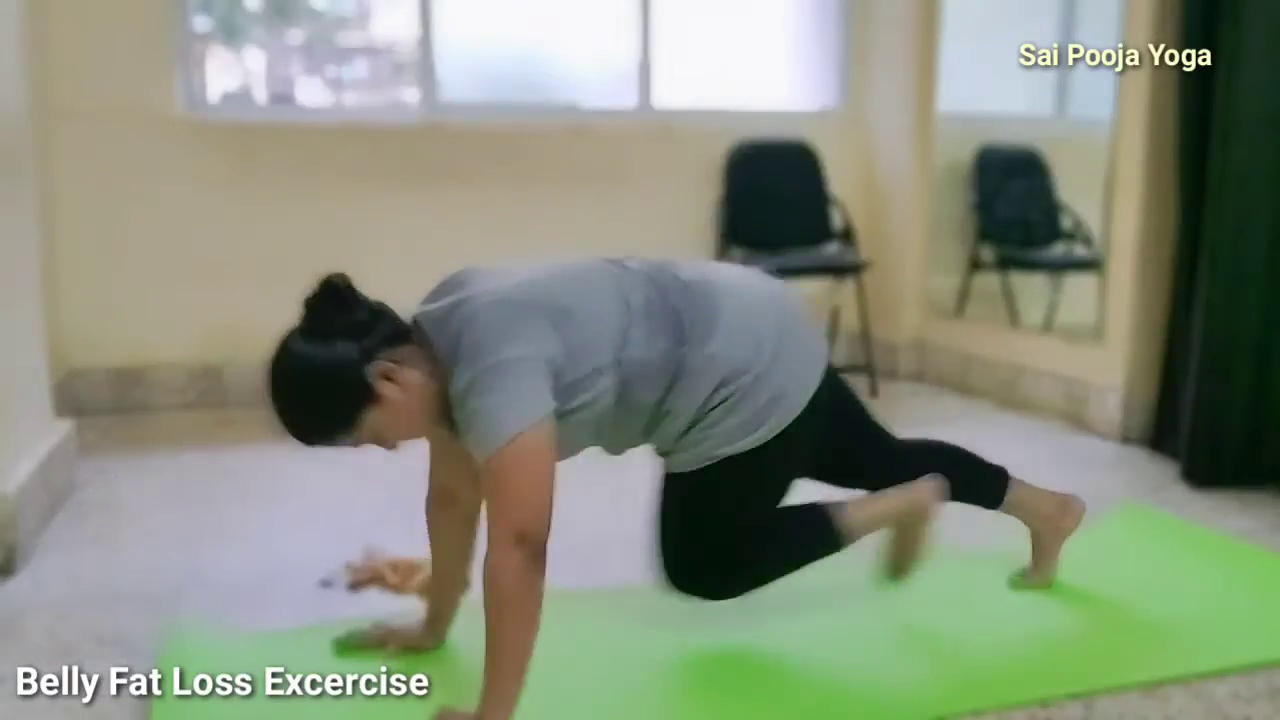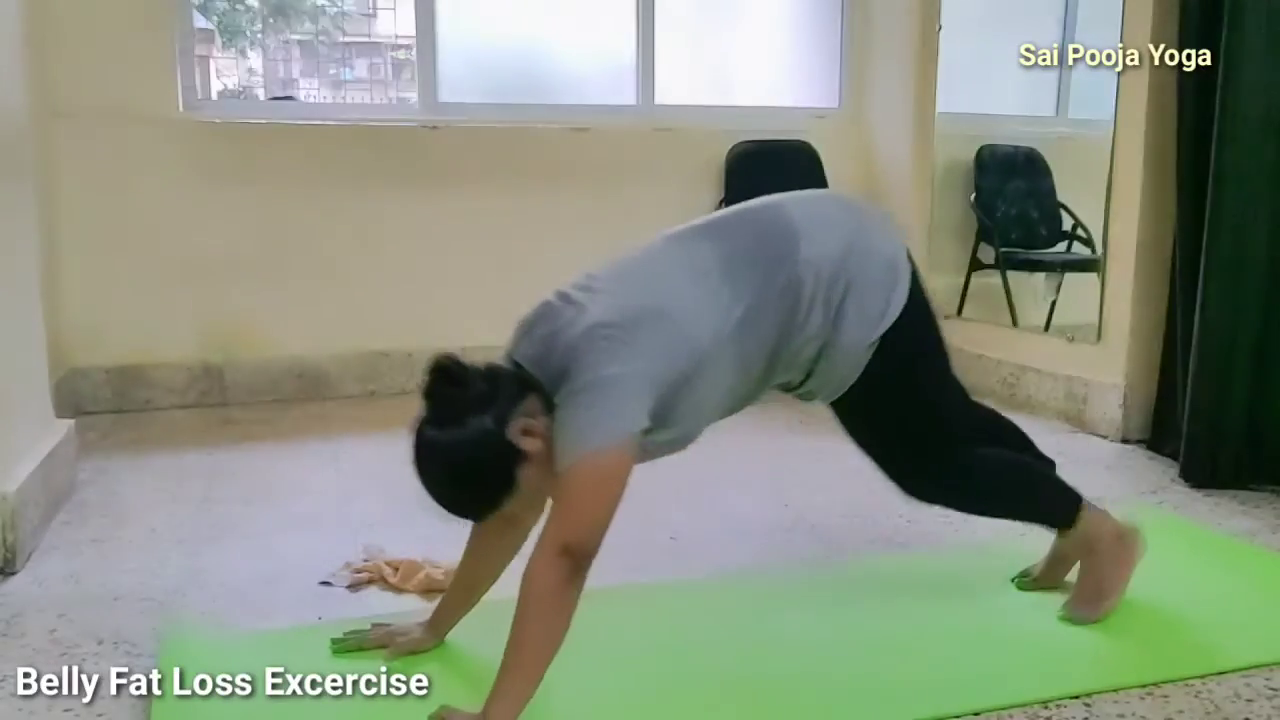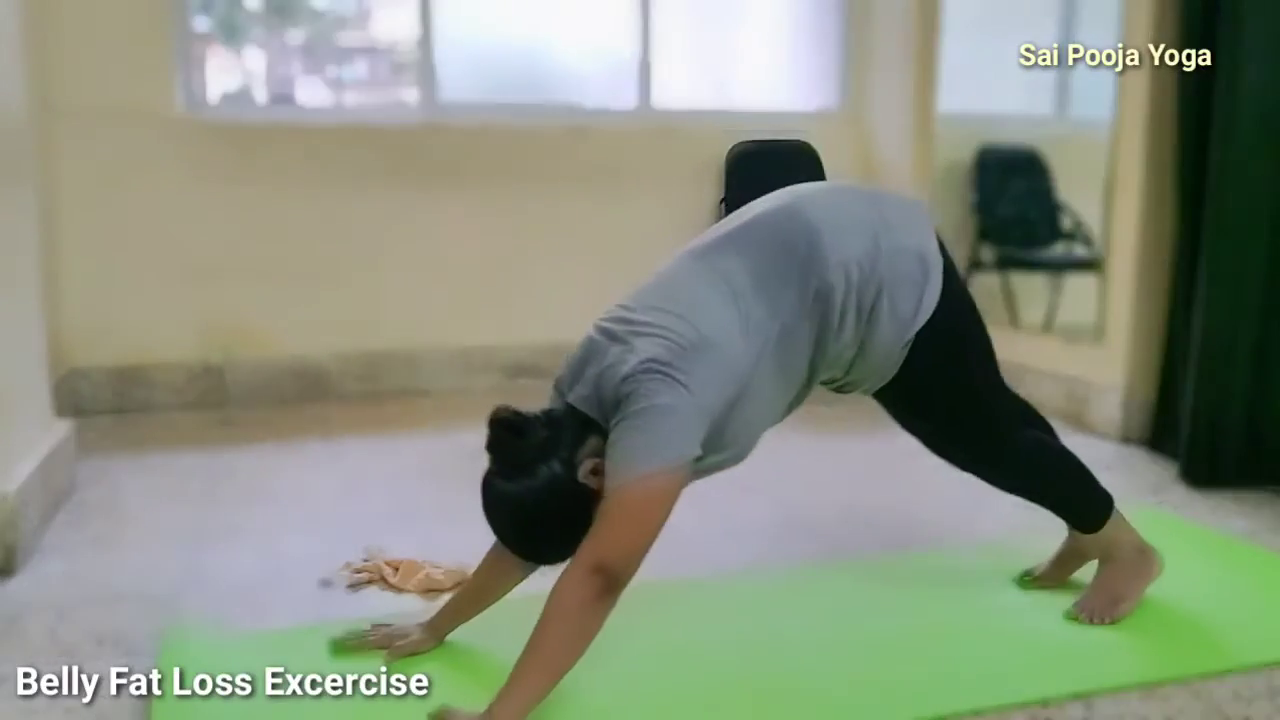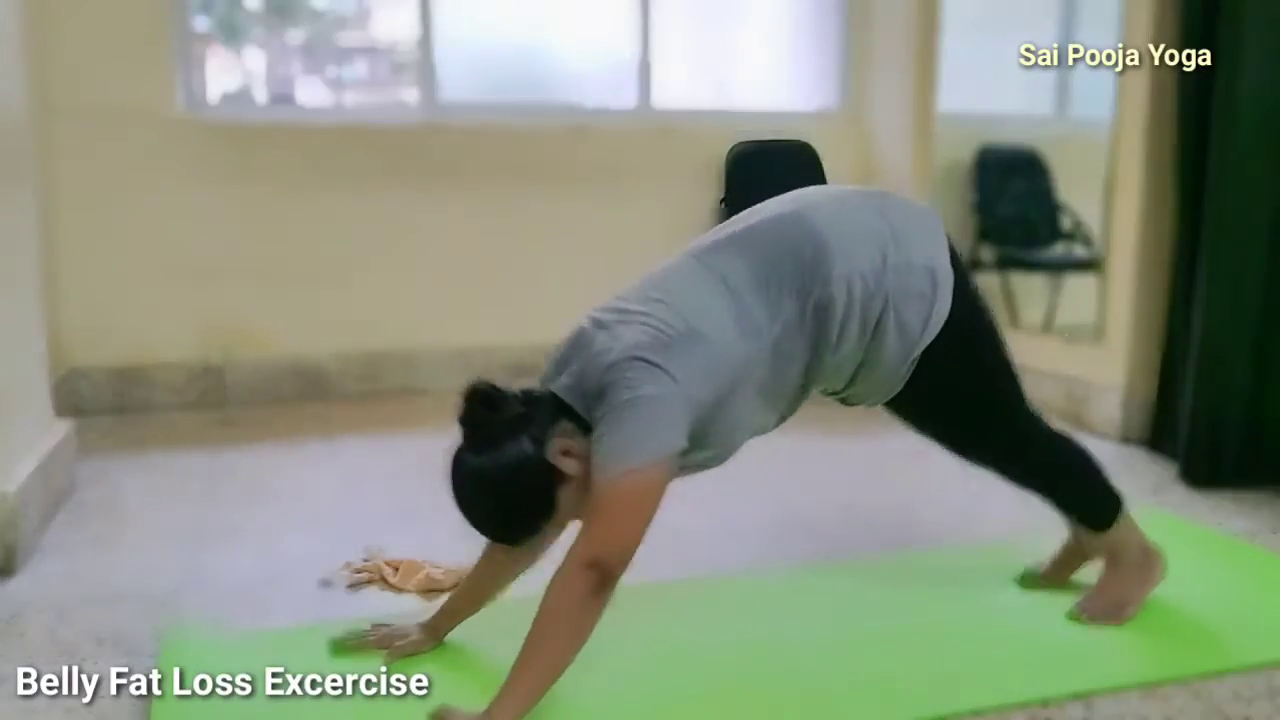
dt=0.3s
person 1, frame 1
left shoulder: (489, 367)
right shoulder: (435, 340)
left elbow: (519, 544)
right elbow: (452, 497)
right wrist: (431, 625)
left hip: (746, 374)
right hip: (750, 333)
left knee: (702, 566)
right knee: (876, 456)
left ankle: (898, 508)
right ankle: (1048, 509)
person 1, frame 2
left shoulder: (599, 386)
right shoulder: (524, 383)
left elbow: (563, 558)
right elbow: (507, 510)
right wrist: (434, 625)
left hip: (847, 281)
right hip: (798, 261)
left knee: (935, 462)
right knee: (946, 424)
left ankle: (1106, 536)
right ankle: (1071, 532)
person 1, frame 3
left shoulder: (657, 406)
right shoulder: (577, 412)
left elbow: (598, 577)
right elbow: (538, 528)
right wrist: (434, 627)
left hip: (880, 268)
right hip: (817, 250)
left knee: (981, 430)
right knee: (975, 421)
left ankle: (1127, 549)
right ankle: (1085, 534)
person 1, frame 4
left shoulder: (636, 400)
right shoulder: (561, 400)
left elbow: (593, 568)
right elbow: (527, 526)
right wrist: (437, 625)
left hip: (889, 281)
right hip: (830, 251)
left knee: (1002, 432)
right knee: (971, 432)
left ankle: (1132, 550)
right ankle: (1085, 529)
